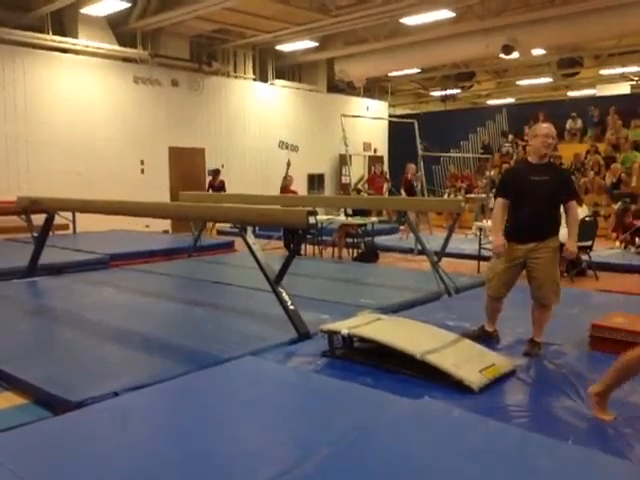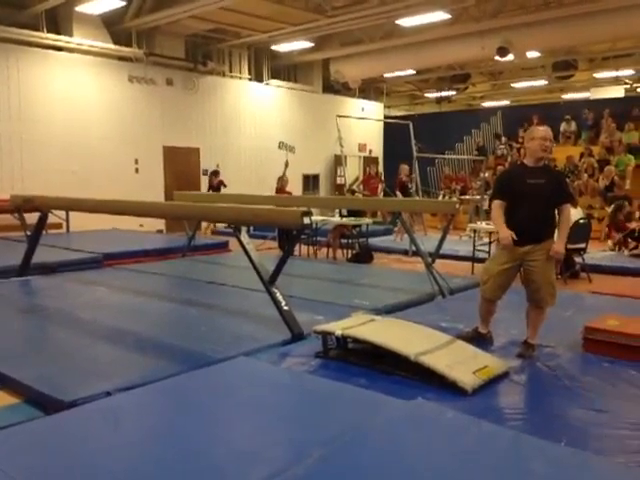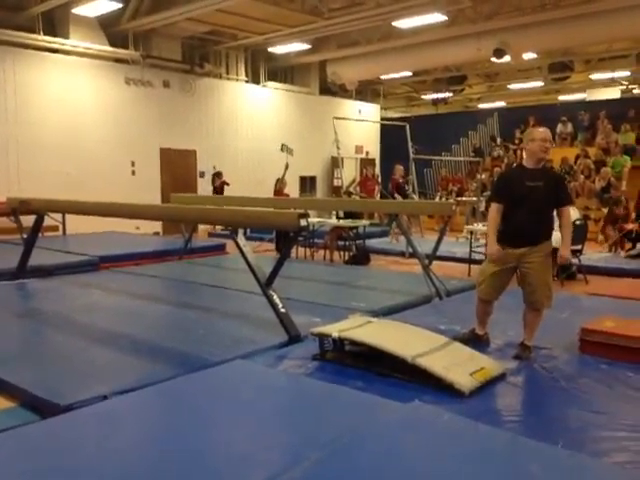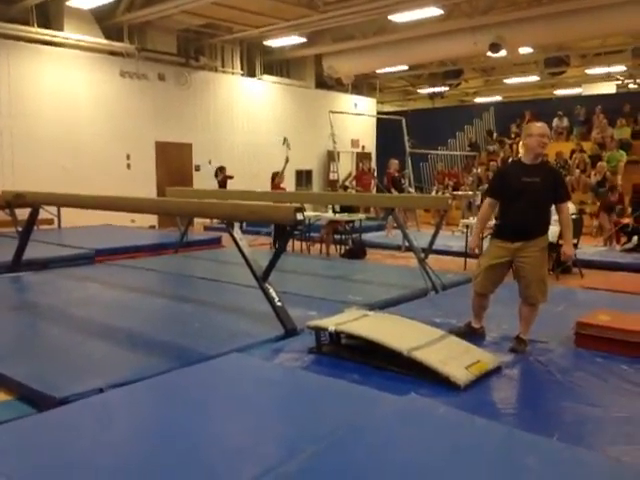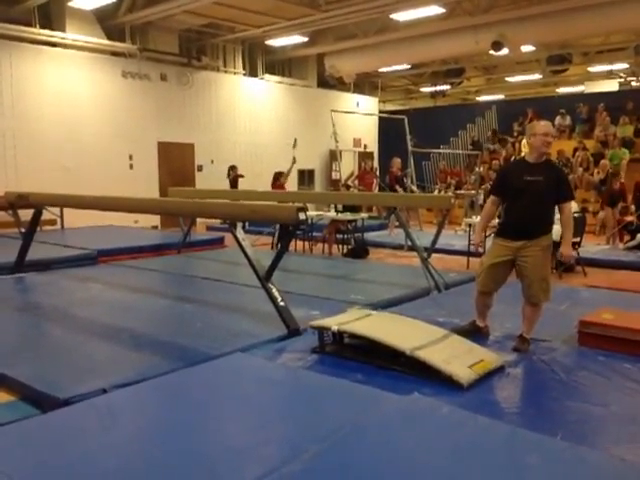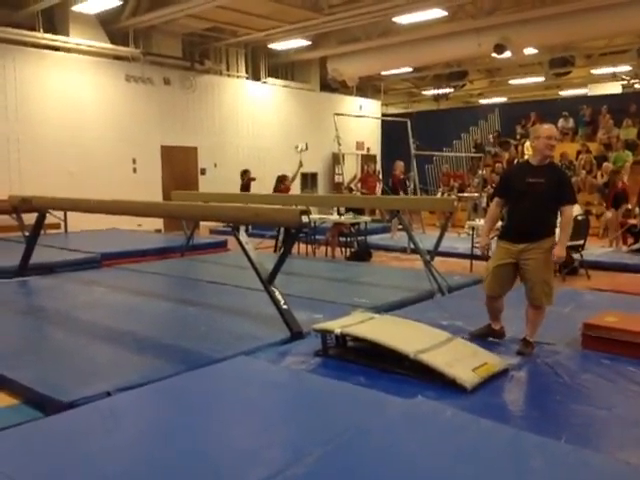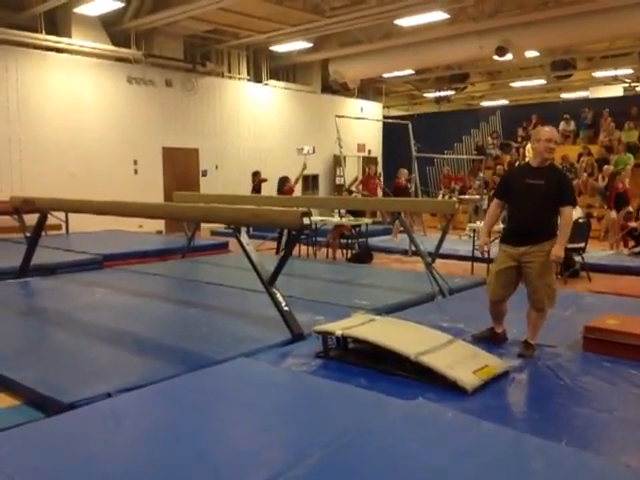
dt=0.2s
person 1, frame 1
left shoulder: (560, 175)
right shoulder: (513, 173)
left elbow: (571, 208)
right elbow: (500, 205)
left wrist: (572, 240)
right wrist: (496, 234)
left hip: (546, 245)
right hip: (513, 242)
left knee: (544, 295)
right knee: (495, 288)
left ankle: (536, 339)
right ankle: (489, 329)
person 1, frame 2
left shoulder: (556, 178)
right shoulder: (510, 175)
left elbow: (564, 211)
right elbow: (497, 206)
left wrist: (560, 241)
right wrist: (502, 229)
left hip: (542, 247)
right hip: (511, 244)
left knee: (540, 297)
right knee: (489, 290)
left ankle: (530, 341)
right ankle: (483, 330)
person 1, frame 3
left shoulder: (554, 179)
right shoulder: (508, 177)
left elbow: (564, 213)
right elbow: (495, 210)
left wrist: (565, 246)
right wrist: (492, 241)
left hip: (538, 249)
right hip: (506, 246)
left knee: (536, 299)
right knee: (485, 291)
left ankle: (526, 343)
right ankle: (480, 332)
person 1, frame 4
left shoulder: (552, 175)
right shoulder: (506, 171)
left elbow: (563, 209)
right elbow: (489, 204)
left wrist: (567, 242)
right wrist: (476, 235)
left hip: (534, 243)
right hip: (502, 240)
left knee: (531, 293)
right knee: (482, 285)
left ankle: (522, 336)
right ankle: (476, 325)
person 1, frame 5
left shoulder: (556, 174)
right shoulder: (510, 170)
left elbow: (566, 209)
right elbow: (493, 202)
left wrist: (567, 243)
right wrist: (479, 231)
left hip: (537, 242)
right hip: (505, 239)
left knee: (534, 293)
right knee: (485, 284)
left ankle: (525, 336)
right ankle: (480, 323)
person 1, frame 6
left shoulder: (559, 177)
right shoulder: (513, 172)
left elbow: (566, 212)
right elbow: (497, 204)
left wrist: (561, 245)
right wrist: (485, 233)
left hip: (540, 245)
right hip: (507, 242)
left knee: (537, 296)
right knee: (492, 289)
left ankle: (528, 339)
right ankle: (495, 326)
person 1, frame 7
left shoulder: (559, 178)
right shoulder: (513, 174)
left elbow: (566, 213)
right elbow: (497, 205)
left wrist: (559, 245)
right wrist: (484, 233)
left hip: (541, 247)
right hip: (509, 245)
left knee: (539, 298)
right knee: (496, 293)
left ankle: (530, 341)
right ankle: (497, 330)
